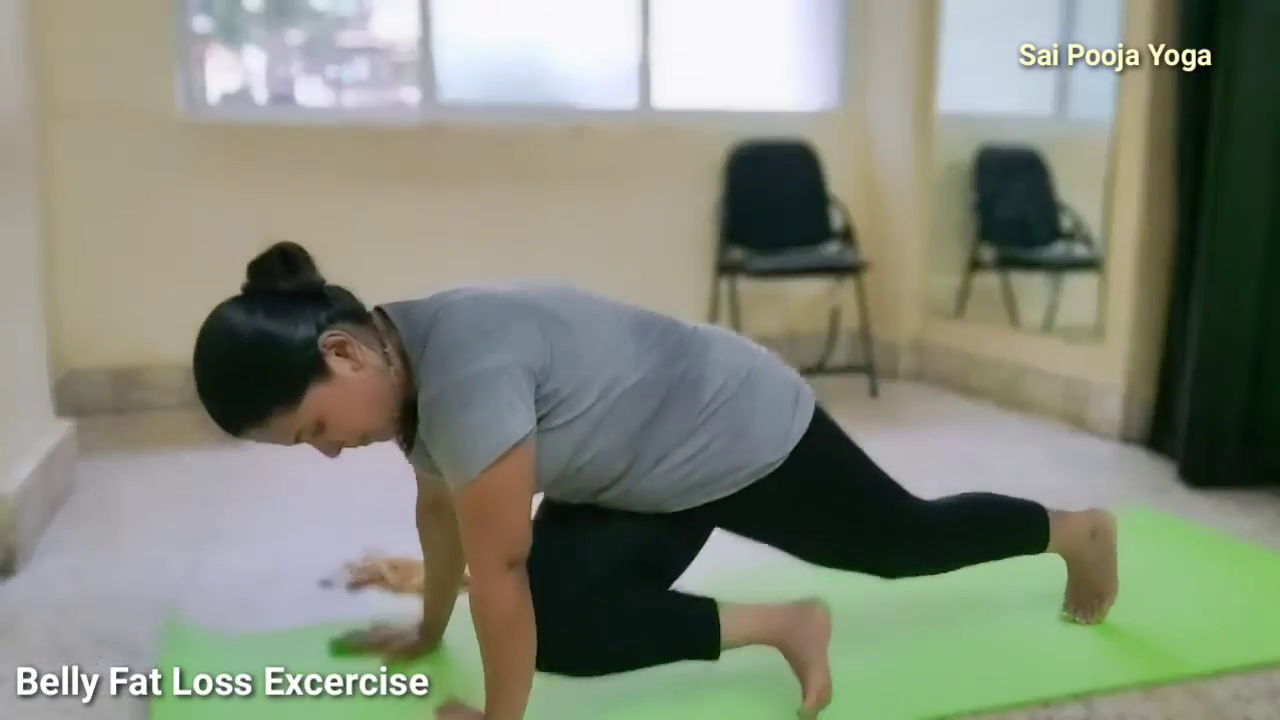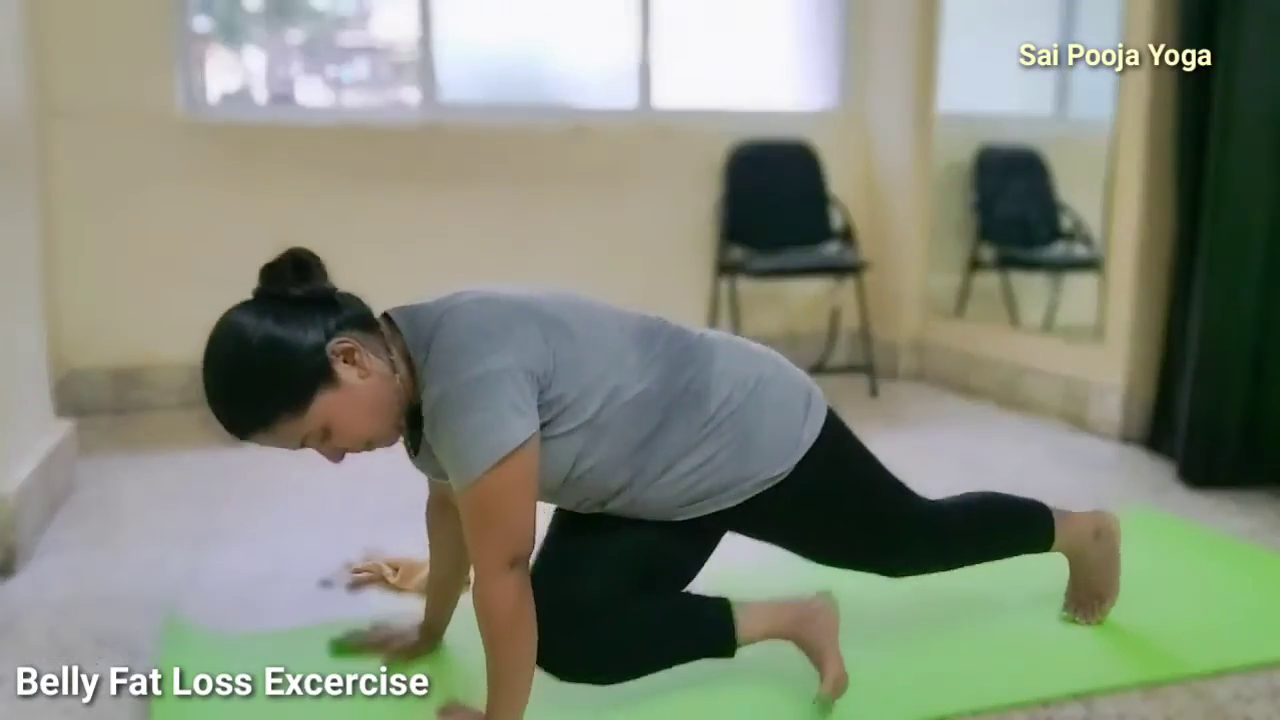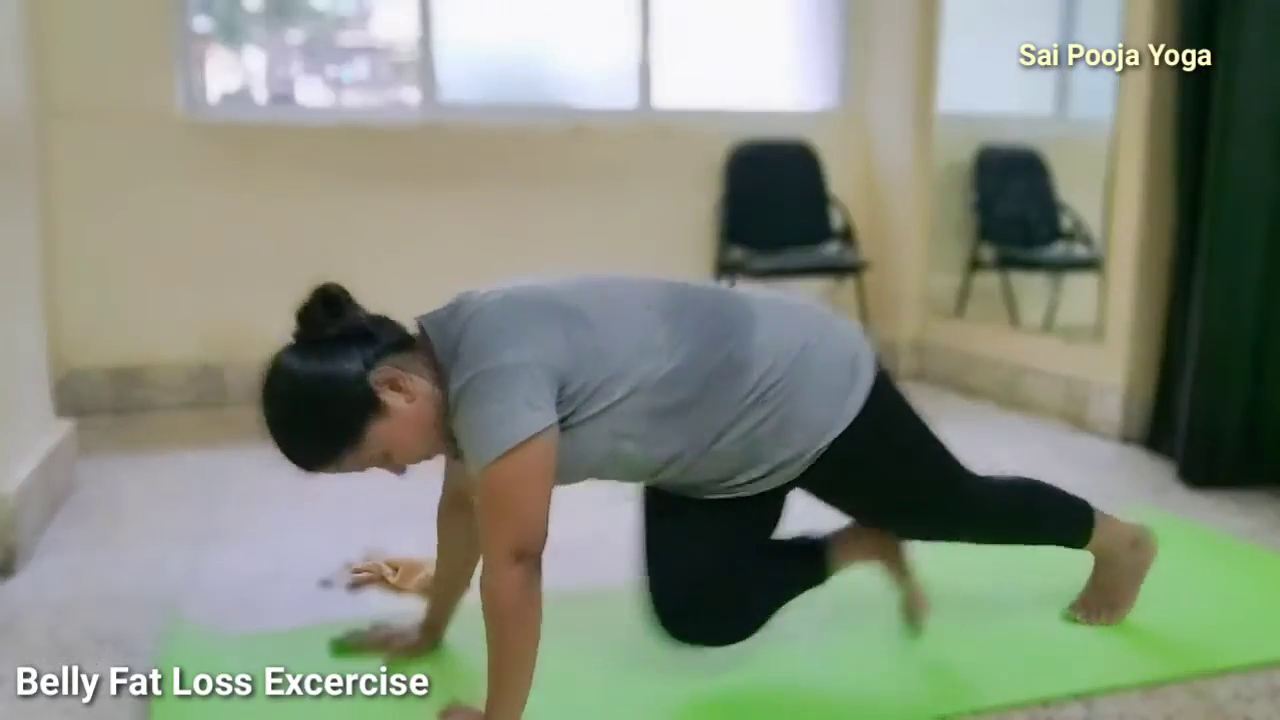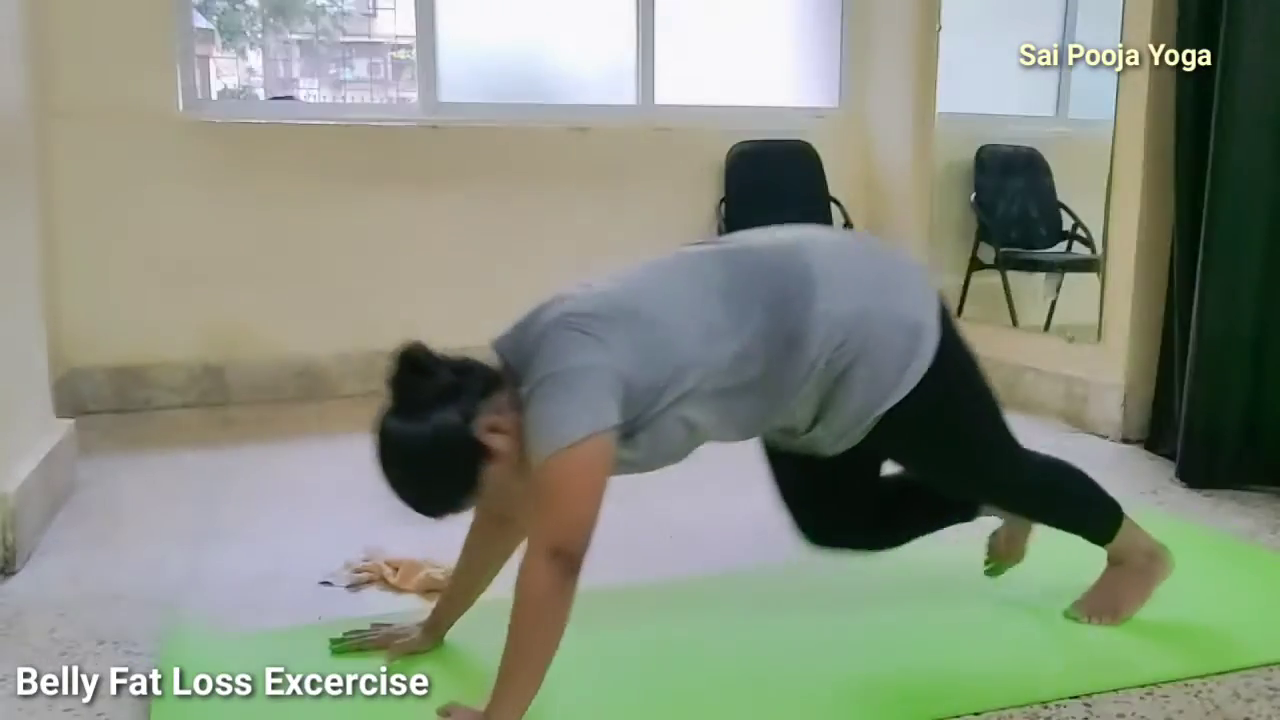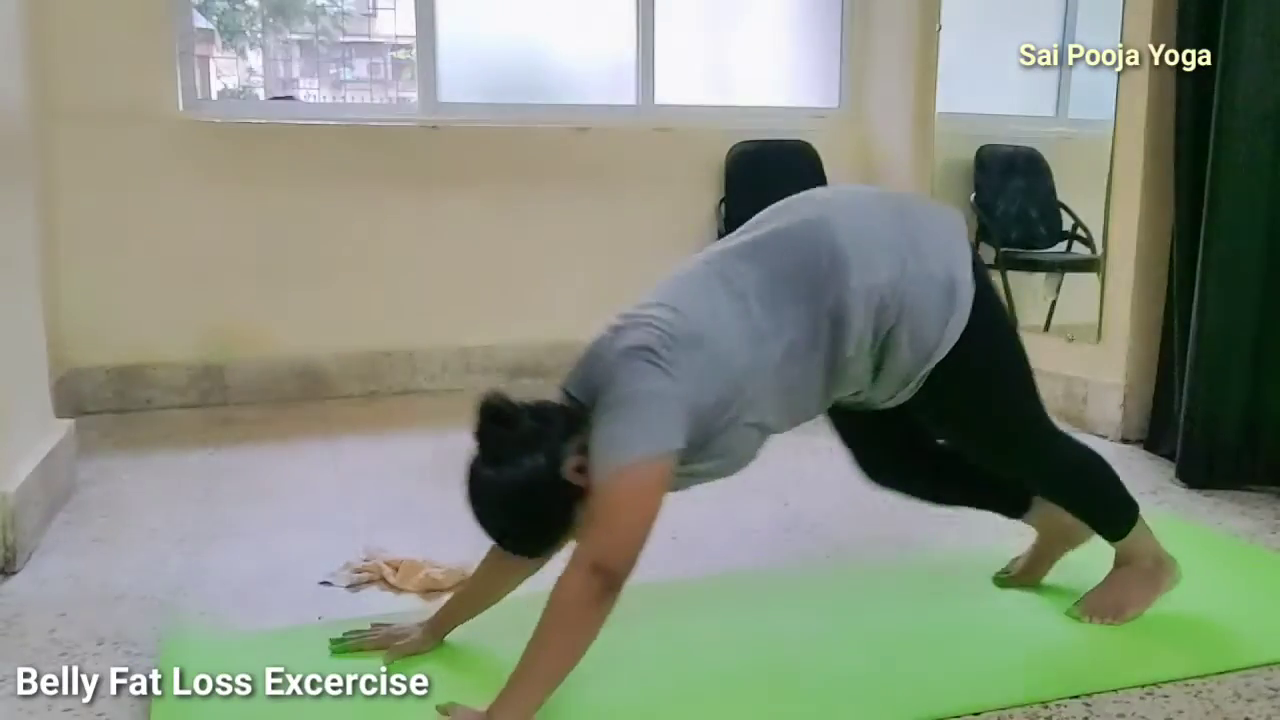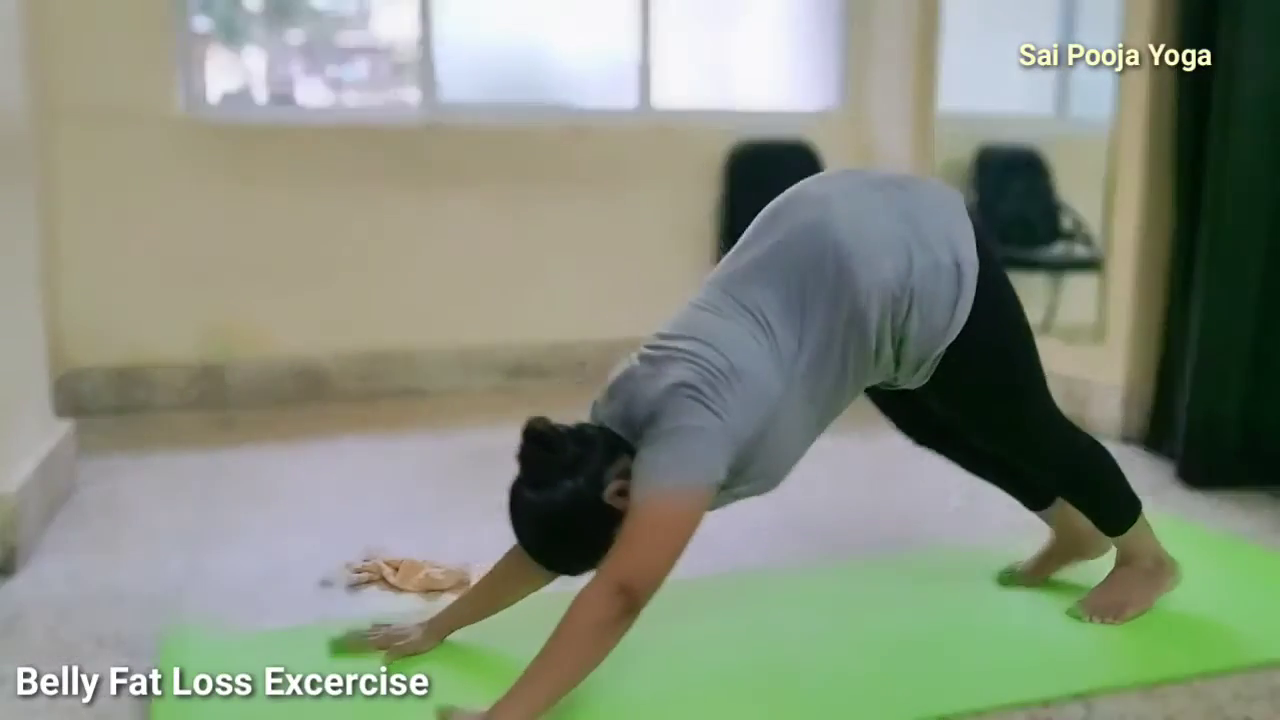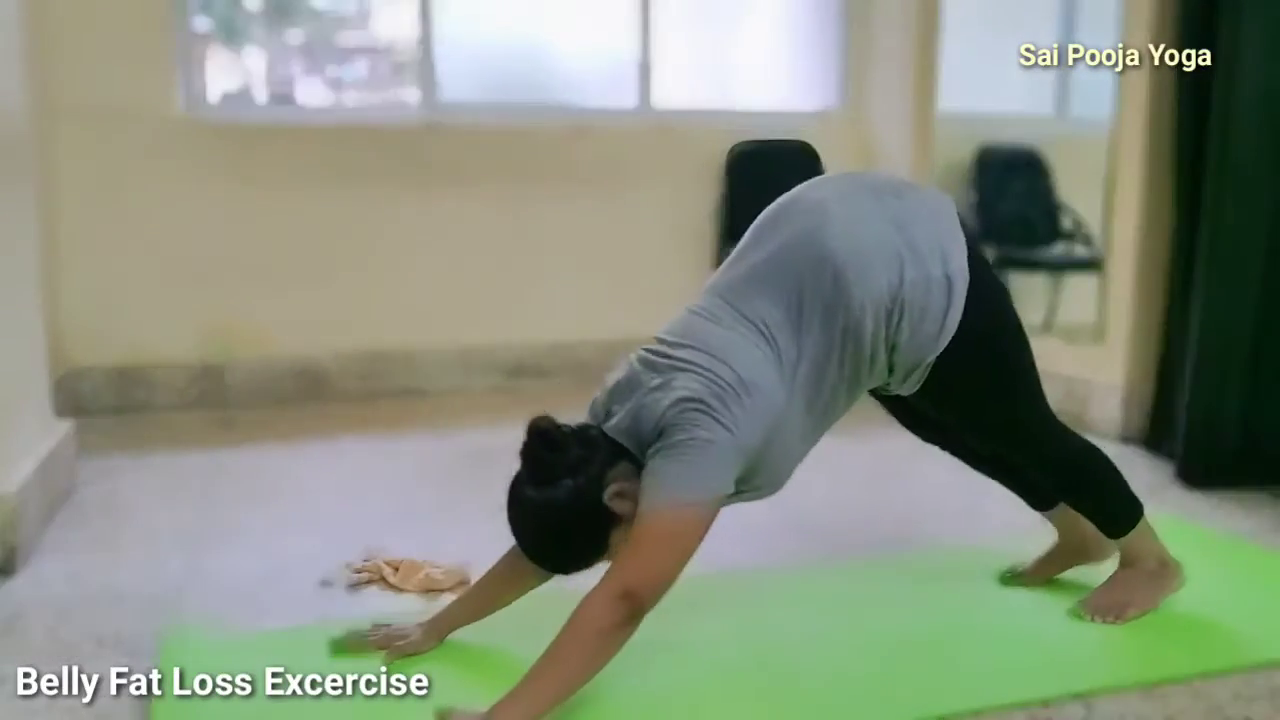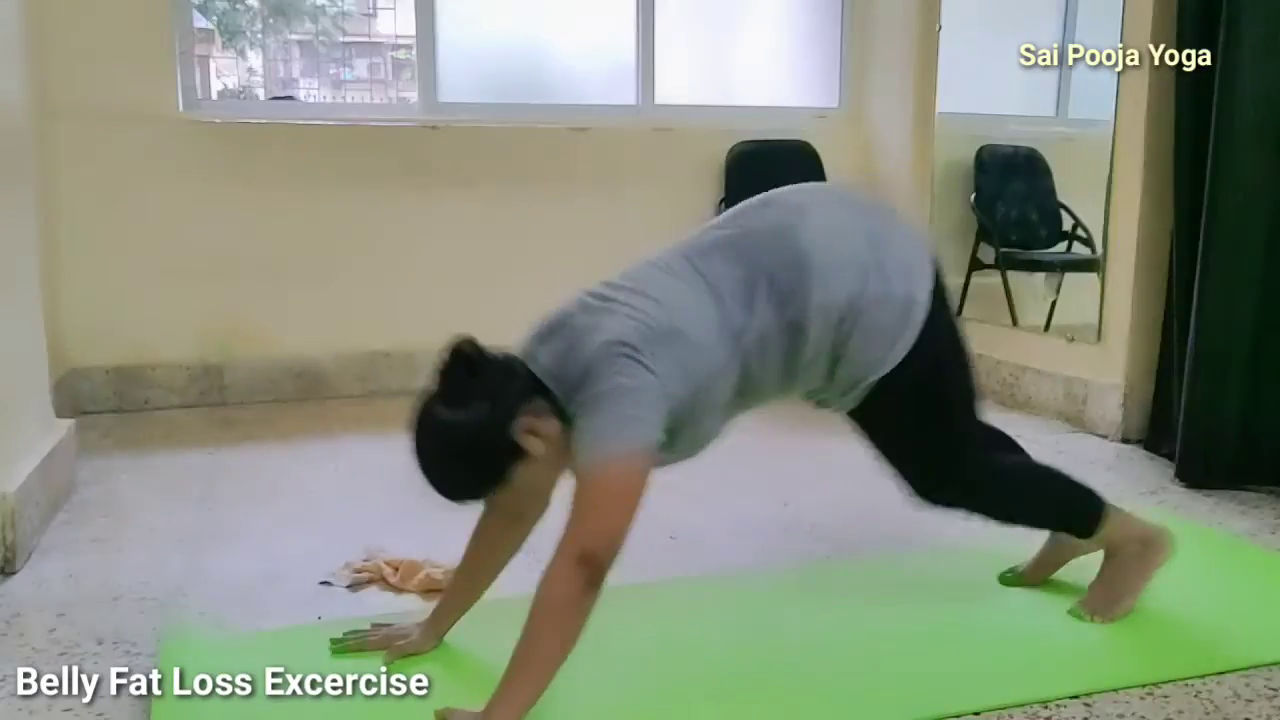
dt=0.2s
person 1, frame 1
left shoulder: (464, 368)
right shoulder: (399, 360)
left elbow: (499, 568)
right elbow: (440, 508)
right wrist: (426, 632)
left hip: (745, 430)
right hip: (645, 469)
left knee: (901, 537)
right knee: (559, 627)
left ankle: (1079, 532)
right ankle: (776, 628)
person 1, frame 2
left shoulder: (467, 373)
right shoulder: (405, 366)
left elbow: (504, 569)
right elbow: (450, 508)
right wrist: (429, 631)
left hip: (754, 438)
right hip: (652, 476)
left knee: (907, 537)
right knee: (568, 639)
left ankle: (1081, 531)
right ankle: (787, 621)
person 1, frame 3
left shoulder: (490, 372)
right shoulder: (442, 363)
left elbow: (514, 557)
right elbow: (464, 506)
right wrist: (429, 629)
left hip: (801, 394)
left knee: (954, 500)
right knee: (695, 614)
left ankle: (1118, 540)
right ankle: (865, 540)
person 1, frame 4
left shoulder: (563, 385)
right shoulder: (508, 382)
left elbow: (553, 555)
right elbow: (504, 511)
right wrist: (431, 628)
left hip: (870, 330)
right hip: (801, 341)
left knee: (991, 466)
right knee: (832, 523)
left ankle: (1136, 550)
right ankle: (999, 504)
person 1, frame 5
left shoulder: (636, 406)
right shoulder: (581, 415)
left elbow: (596, 576)
right elbow: (538, 528)
right wrist: (434, 627)
left hip: (911, 278)
right hip: (847, 264)
left knee: (1018, 443)
right knee: (896, 461)
left ankle: (1144, 555)
right ankle: (1055, 520)
person 1, frame 6
left shoulder: (685, 432)
right shoulder: (616, 431)
left elbow: (618, 597)
right elbow: (548, 542)
right wrist: (435, 627)
left hip: (920, 260)
right hip: (850, 240)
left knee: (1025, 429)
right knee: (933, 424)
left ankle: (1145, 556)
right ankle: (1076, 528)
person 1, frame 7
left shoulder: (696, 439)
right shoulder: (614, 426)
left elbow: (622, 604)
right elbow: (546, 533)
right wrist: (435, 626)
left hip: (913, 267)
right hip: (845, 236)
left knee: (1022, 431)
right knee: (943, 422)
left ankle: (1149, 557)
right ankle: (1080, 531)
person 1, frame 8
left shoulder: (614, 394)
right shoulder: (538, 374)
left elbow: (580, 567)
right elbow: (515, 512)
right wrist: (433, 626)
left hip: (866, 287)
right hip: (811, 247)
left knee: (946, 472)
right knee: (935, 446)
left ankle: (1130, 538)
right ankle: (1072, 530)
